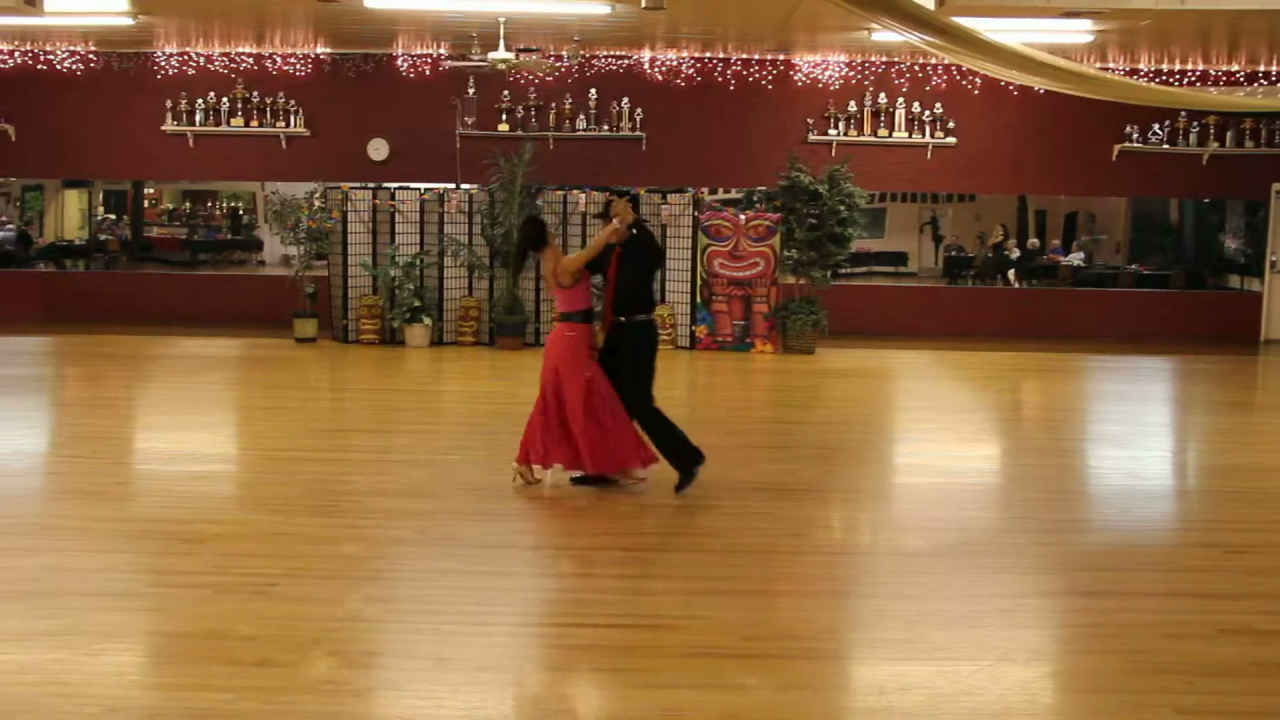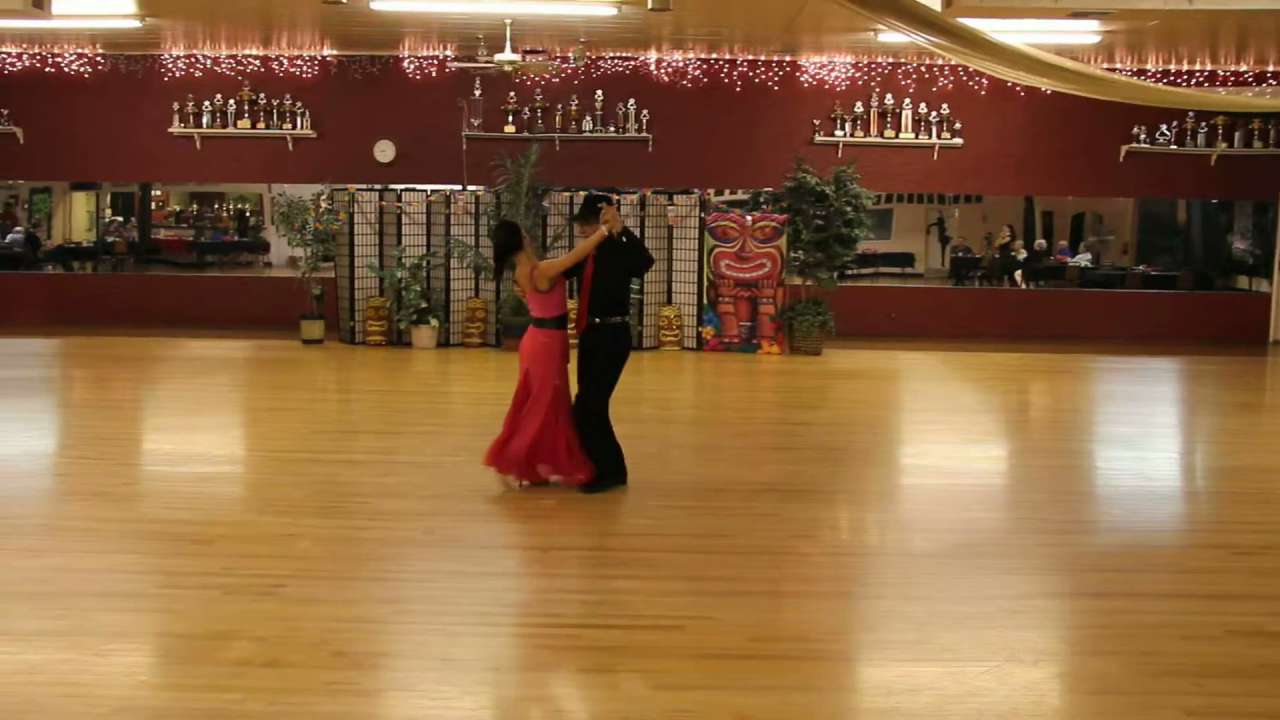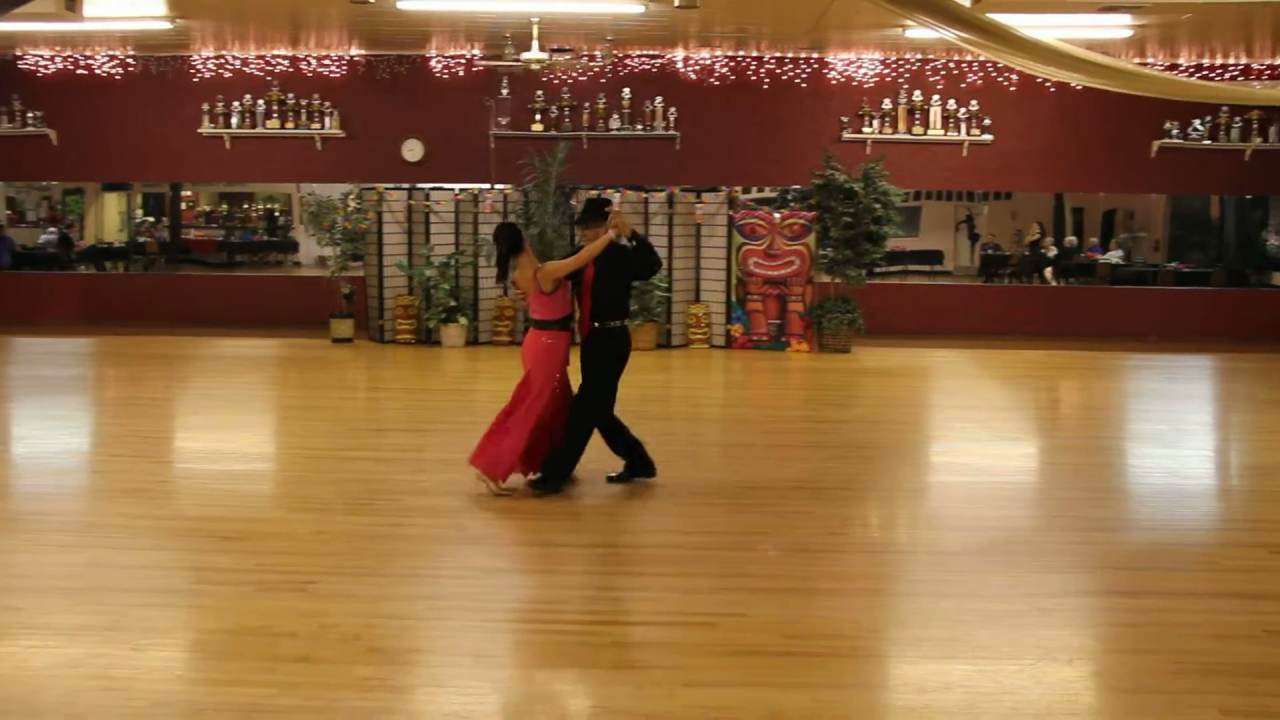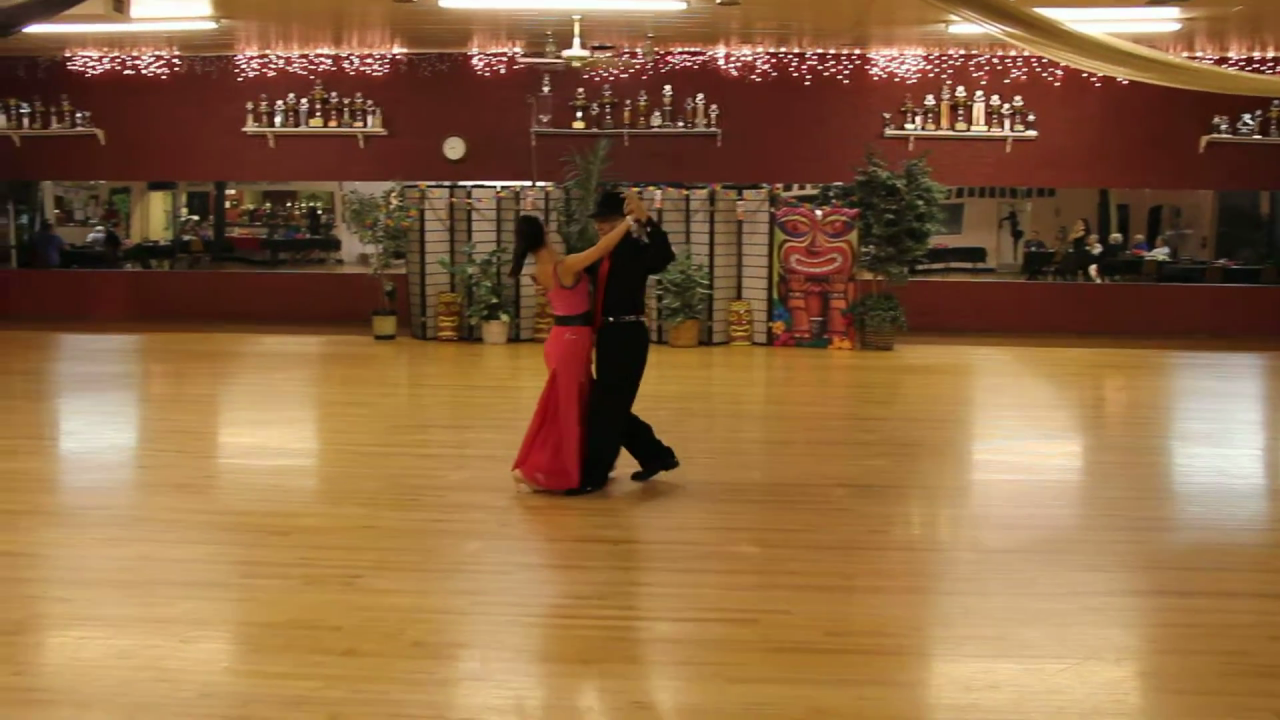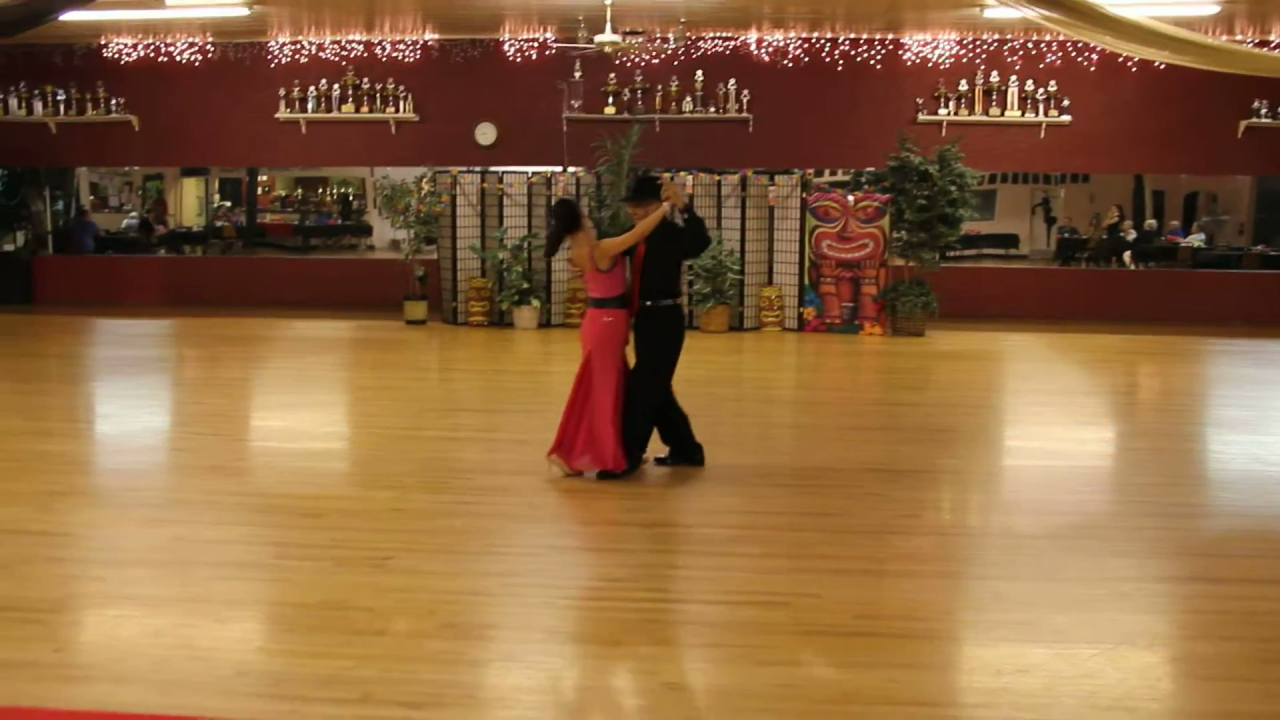
dt=0.3s
person 1, frame 1
left shoulder: (639, 249)
right shoulder: (609, 251)
left elbow: (656, 255)
right elbow: (586, 267)
left wrist: (632, 222)
left hip: (638, 333)
right hip: (616, 332)
left knee: (638, 405)
left ankle: (687, 459)
person 1, frame 2
left shoulder: (618, 252)
right shoulder: (583, 254)
left elbow: (644, 262)
left wrist: (620, 230)
left hip: (612, 335)
right hip: (590, 334)
left knee: (588, 405)
right knee: (591, 406)
left ankle: (608, 470)
right ankle: (610, 470)
person 1, frame 3
left shoulder: (621, 256)
left elbow: (652, 265)
left wrist: (629, 233)
left hip: (612, 339)
right hip: (592, 339)
left knee: (585, 408)
right knee: (598, 409)
left ankle: (555, 475)
right ankle: (638, 463)
person 1, frame 4
left shoulder: (636, 250)
left elbow: (665, 255)
left wrist: (645, 219)
left hip: (628, 335)
right hip: (608, 334)
left knee: (607, 406)
right knee: (612, 405)
left ankle: (594, 475)
right ankle: (657, 455)
person 1, frame 5
left shoulder: (672, 233)
left elbow: (700, 241)
left wrist: (683, 207)
left hip: (664, 318)
right hip: (646, 318)
left knee: (643, 388)
right knee: (654, 387)
left ankle: (628, 458)
right ankle: (686, 449)
person 2, frame 1
left shoulder: (552, 266)
right shoulder: (563, 266)
left elbow: (589, 260)
right elbow: (592, 248)
left wrist: (614, 237)
right wrist: (617, 224)
left hip: (564, 337)
right hip: (572, 340)
left knee: (554, 404)
right knee: (591, 403)
left ankle: (526, 462)
right ankle: (618, 467)
person 2, frame 2
left shoulder: (521, 272)
right shoulder: (541, 270)
left elbow: (566, 264)
right elbow: (579, 253)
right wrist: (605, 230)
left hip: (538, 340)
right hip: (547, 343)
left knee: (536, 408)
right knee: (545, 408)
left ankle: (529, 468)
right ankle: (505, 463)
person 2, frame 3
left shoulder: (518, 276)
right shoulder: (545, 272)
right elbow: (584, 257)
right wrist: (612, 234)
left hip: (539, 341)
right hip: (549, 345)
left knee: (554, 406)
right knee: (528, 409)
right ankle: (490, 467)
person 2, frame 4
left shoulder: (539, 271)
right shoulder: (565, 266)
right elbow: (603, 247)
right wrist: (628, 221)
left hip: (563, 338)
right hip: (572, 341)
left knee: (580, 404)
right knee: (564, 408)
left ankle: (580, 466)
right ankle: (532, 470)
person 2, frame 5
left shoulder: (575, 253)
right shoulder: (602, 250)
right elbow: (639, 232)
right wrist: (665, 206)
left hip: (597, 320)
right hip: (609, 323)
left knee: (604, 387)
right knee: (603, 389)
right ankle: (595, 456)
